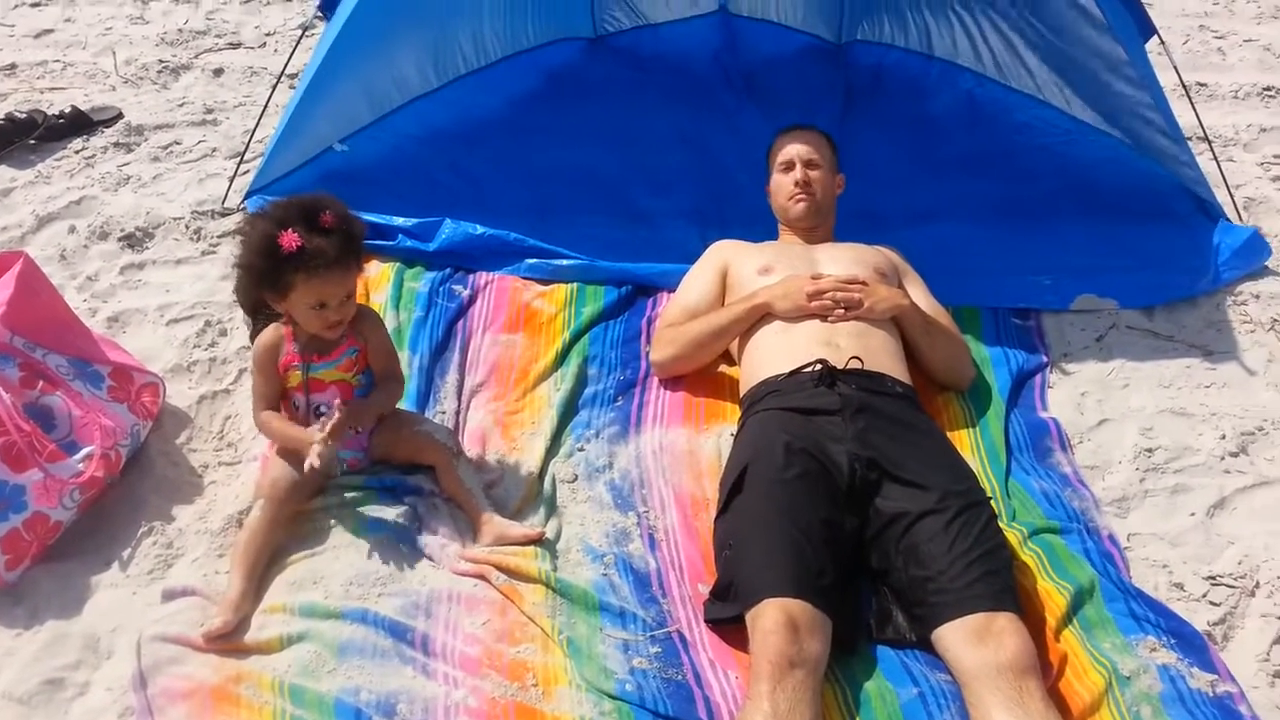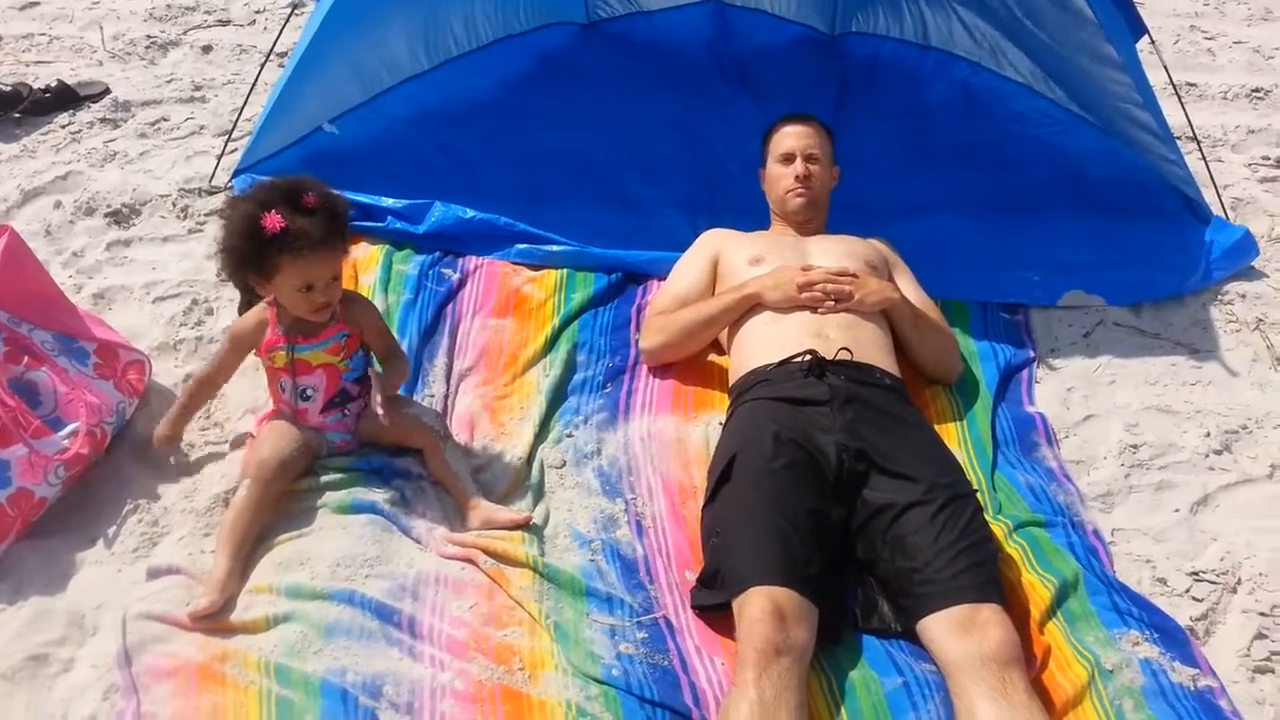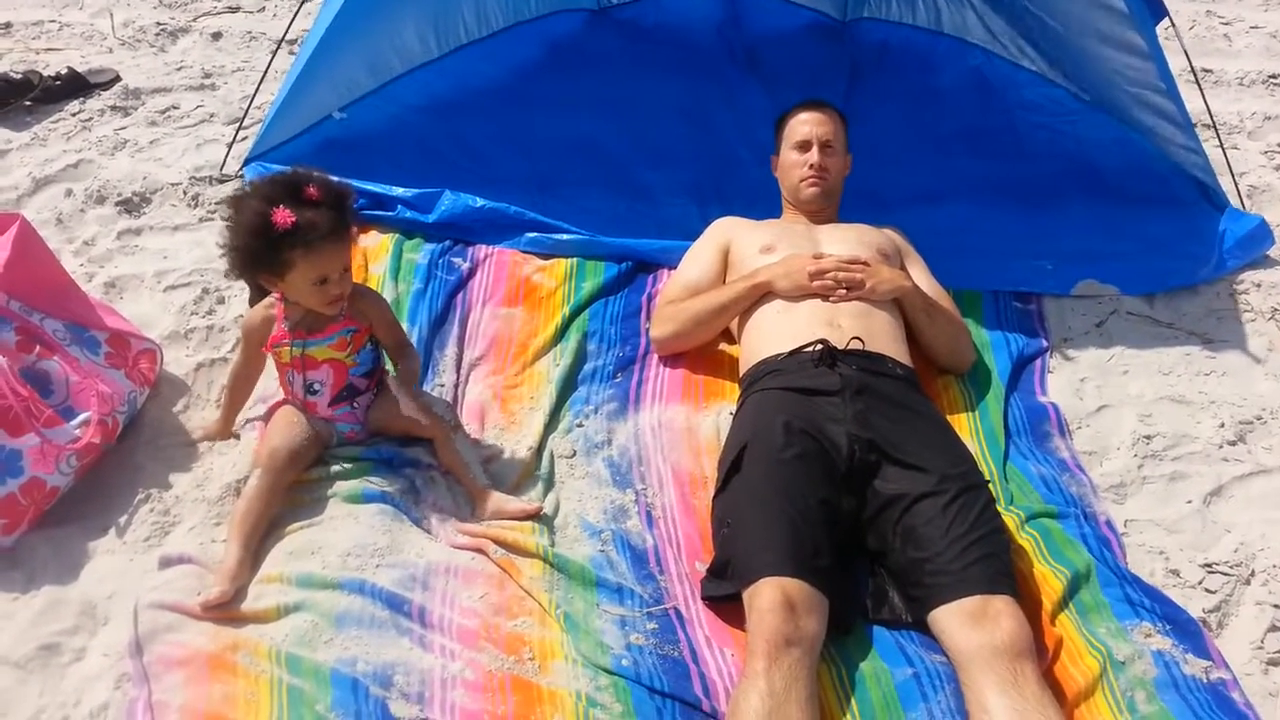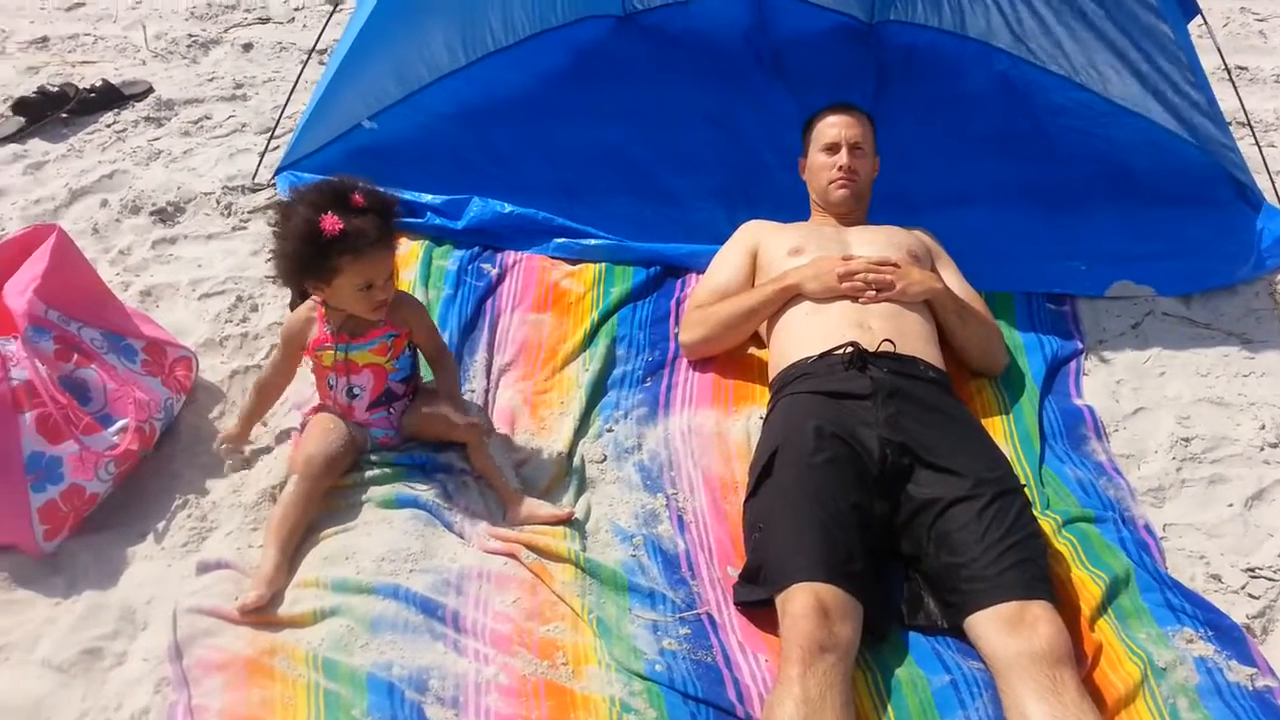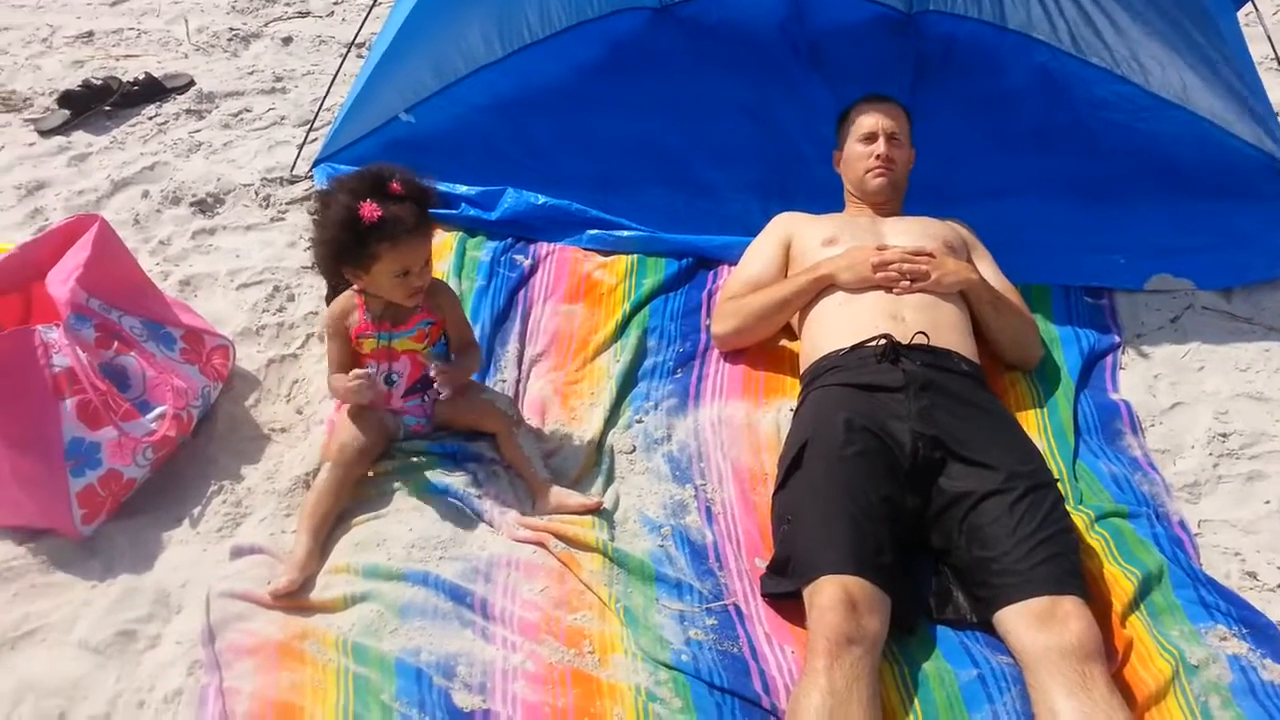
dt=0.4s
person 1, frame 1
left shoulder: (884, 259)
right shoulder: (731, 254)
left elbow: (960, 370)
right elbow: (664, 353)
left wrist: (899, 307)
right wrist: (766, 301)
left hip: (899, 424)
right hip: (786, 422)
left knee: (1003, 653)
right knee: (784, 646)
person 1, frame 2
left shoulder: (875, 251)
right shoulder: (723, 243)
left elbow: (949, 363)
right elbow: (654, 341)
left wrist: (890, 300)
right wrist: (757, 291)
left hip: (887, 415)
right hip: (775, 411)
left knee: (988, 644)
right knee: (770, 635)
person 1, frame 3
left shoulder: (887, 240)
right shoulder: (734, 231)
left elbow: (960, 354)
right elbow: (664, 329)
left wrist: (902, 289)
right wrist: (768, 280)
left hip: (898, 406)
right hip: (786, 402)
left knee: (1000, 637)
right knee: (781, 627)
person 1, frame 4
left shoulder: (917, 241)
right shoulder: (761, 235)
left elbow: (992, 357)
right elbow: (693, 334)
left wrist: (932, 290)
right wrist: (796, 283)
left hip: (931, 409)
right hip: (816, 406)
left knee: (1038, 642)
right knee: (815, 633)
person 1, frame 5
left shoulder: (953, 232)
right shoulder: (795, 226)
left elbow: (1028, 349)
right elbow: (725, 324)
left wrist: (968, 281)
right wrist: (830, 273)
left hip: (965, 403)
right hip: (847, 398)
left knee: (1068, 637)
right knee: (841, 626)
person 2, frame 1
left shoulder: (366, 324)
right shoulder: (273, 343)
left elbow: (393, 384)
right elbow: (265, 413)
left wrist: (358, 411)
right wrist: (308, 439)
left hip: (372, 427)
right hip: (307, 442)
left knee: (441, 443)
right knee: (274, 493)
left ankle: (485, 520)
right ankle: (238, 592)
person 2, frame 2
left shoulder: (355, 310)
right shoulder: (255, 326)
left elbow: (395, 358)
right elbow: (213, 374)
left wrist: (387, 384)
right wrist: (174, 420)
left hip: (361, 412)
right hip: (296, 424)
left knee: (429, 430)
right knee: (260, 473)
left ankle: (475, 506)
right ankle: (224, 573)
person 2, frame 3
left shoulder: (365, 303)
right shoulder: (262, 321)
left elbow: (402, 349)
right elbow: (244, 373)
left wrist: (406, 386)
right wrist: (223, 423)
left hip: (372, 402)
right hip: (307, 415)
left knee: (440, 421)
right knee: (271, 462)
left ankle: (483, 495)
right ankle: (235, 560)
person 2, frame 4
left shoulder: (406, 310)
right shoulder: (304, 323)
left elbow: (440, 356)
right elbow: (274, 378)
left wrist: (450, 398)
right wrist: (242, 428)
left hip: (408, 407)
right hip: (343, 419)
left knee: (474, 426)
right knee: (307, 468)
left ankle: (515, 501)
right ankle: (272, 565)
person 2, frame 5
left shoulder: (439, 297)
right shoulder: (345, 312)
left elbow: (469, 349)
right elbow: (335, 377)
left wrist: (456, 372)
right wrist: (353, 387)
left hip: (439, 397)
right hip: (375, 408)
left knee: (503, 415)
right knee: (340, 458)
left ankle: (544, 490)
right ankle: (305, 551)
